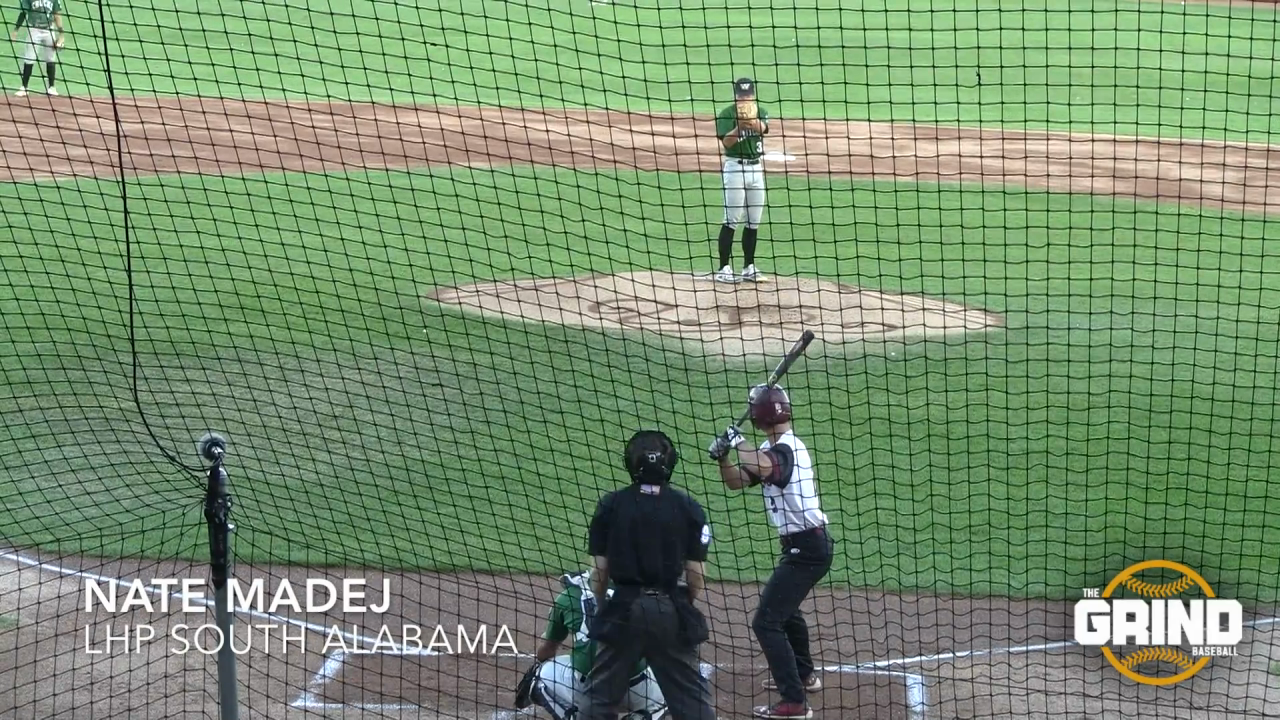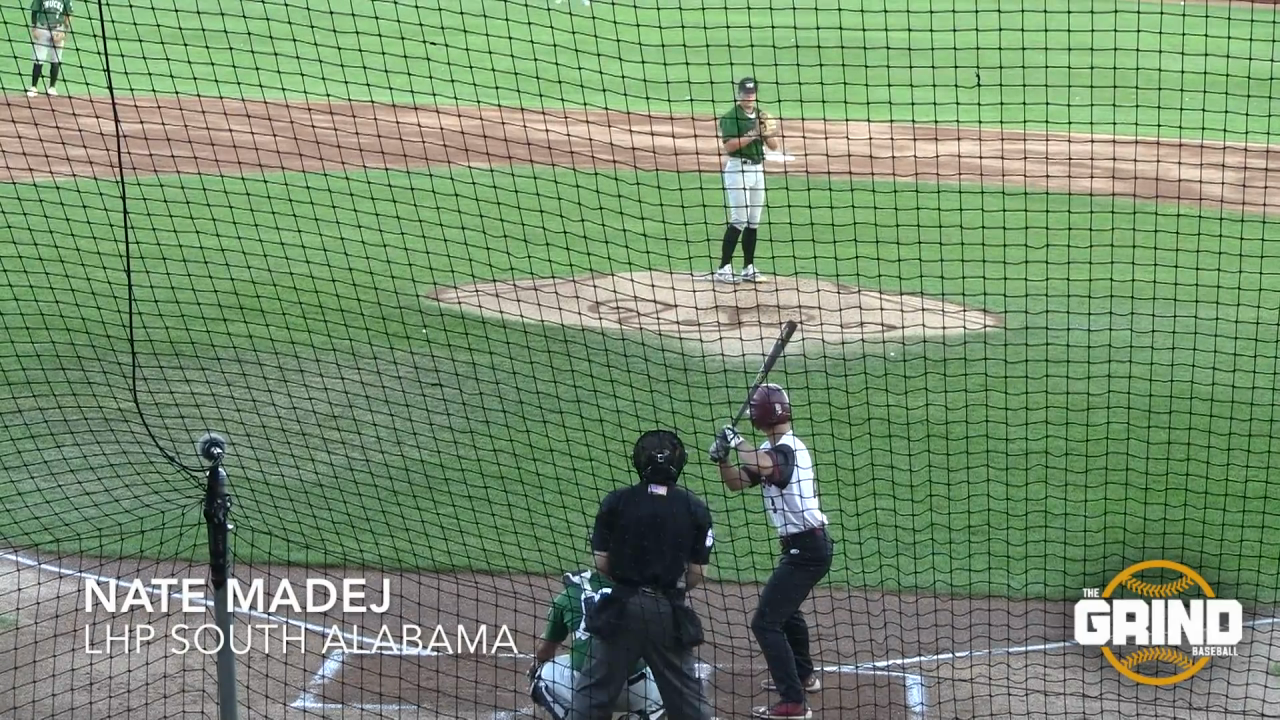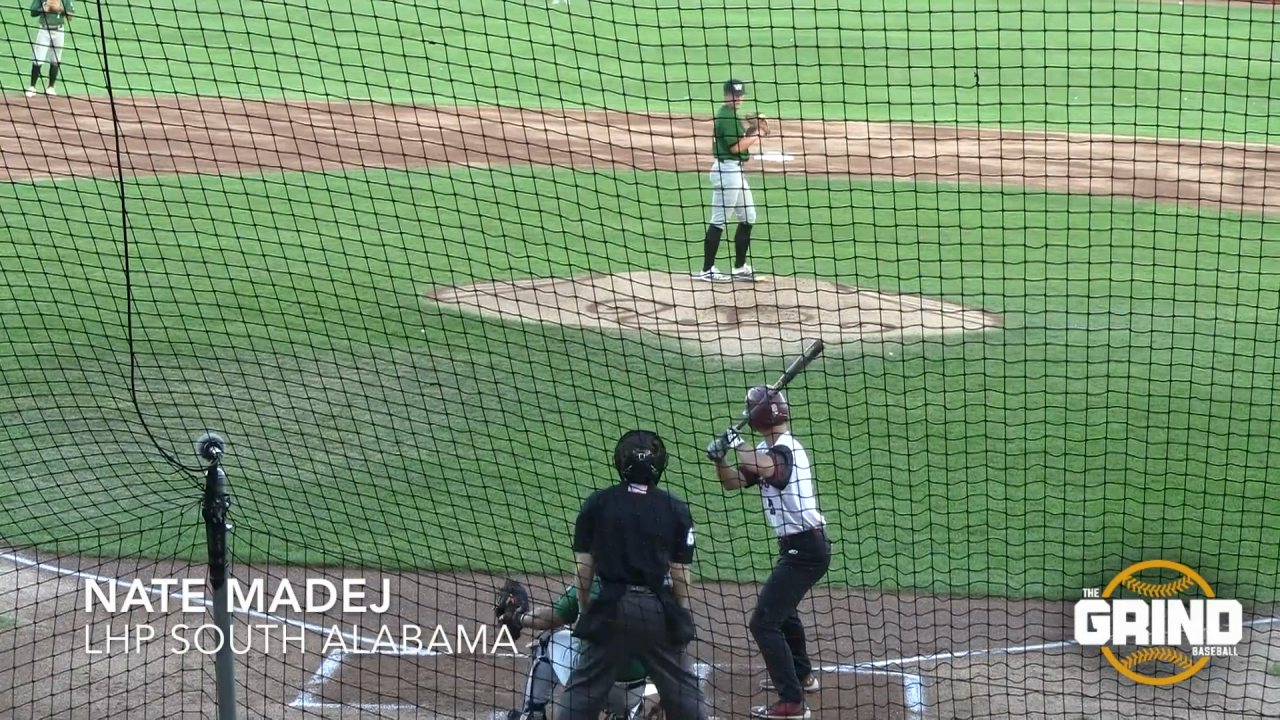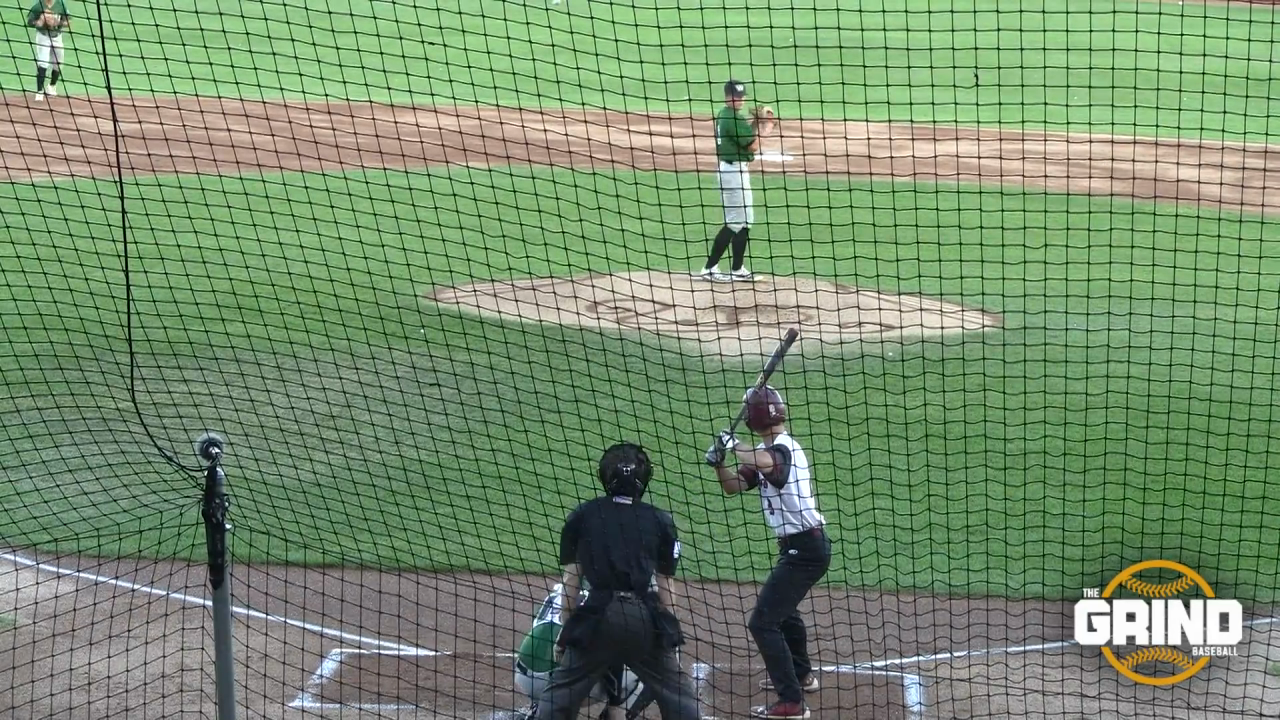
dt=0.7s
person 1, frame 1
left shoulder: (787, 448)
right shoulder: (773, 448)
left elbow: (763, 468)
right elbow: (737, 482)
left wrist: (738, 443)
right wrist: (723, 456)
left hip: (806, 547)
right hip: (805, 545)
left knee: (766, 621)
right knee: (785, 609)
right ankle: (804, 674)
person 1, frame 2
left shoulder: (788, 448)
right shoulder: (771, 449)
left elbow: (765, 467)
right elbow: (738, 483)
left wrist: (737, 442)
right wrist: (723, 458)
left hip: (807, 548)
right hip: (804, 546)
left knee: (765, 622)
right knee: (785, 609)
right ankle: (803, 675)
person 1, frame 3
left shoulder: (785, 449)
right shoulder: (768, 450)
left elbow: (767, 469)
right elbow: (732, 482)
left wrist: (738, 444)
right wrist: (719, 458)
left hip: (805, 549)
right hip: (801, 546)
left knee: (764, 622)
right knee: (782, 609)
right ankle: (801, 674)
person 1, frame 4
left shoulder: (784, 448)
right shoulder: (767, 450)
left elbow: (765, 464)
right elbow: (734, 486)
left wrist: (734, 445)
right wrist: (719, 463)
left hip: (804, 549)
right hip: (801, 546)
left knee: (763, 622)
right knee: (782, 609)
right ankle: (801, 674)
person 2, frame 1
left shoulder: (610, 505)
right shoulder: (688, 508)
left elbow: (600, 568)
right elbow: (695, 572)
left wrist: (601, 606)
right wrist: (689, 606)
left hip: (625, 609)
right hip: (671, 610)
left knee: (601, 691)
right knee: (691, 693)
person 2, frame 2
left shoulder: (616, 501)
right shoulder: (695, 508)
left elbow: (600, 562)
right elbow: (697, 573)
left hip: (623, 607)
right hip: (670, 612)
left knee: (593, 689)
right knee: (687, 693)
person 2, frame 3
left shoulder: (597, 503)
right shoulder: (676, 509)
left elbow: (584, 567)
right elbow: (680, 573)
left wrist: (584, 608)
right wrist: (679, 614)
left hip: (612, 607)
right hip: (658, 609)
left knee: (582, 691)
right knee: (683, 691)
person 2, frame 4
left shoulder: (582, 516)
right shoulder: (660, 521)
left elbow: (571, 579)
right elbow: (665, 585)
left wrist: (564, 629)
right wrist: (669, 632)
left hip: (599, 615)
right hip: (645, 615)
left knee: (561, 694)
right knee: (678, 696)
person 3, frame 1
left shoulder: (760, 112)
right shoulder: (727, 114)
left elbow: (763, 128)
right elbow: (726, 142)
left wrist: (751, 122)
right wrist: (739, 126)
left hip: (756, 168)
right hip: (735, 168)
left knee: (753, 222)
right knee: (731, 221)
left ankle: (749, 267)
right ankle: (723, 269)
person 3, frame 2
left shoulder: (761, 115)
right shoulder: (731, 117)
left elbow: (773, 146)
right elbow: (729, 146)
left wrist: (767, 132)
right wrist: (753, 134)
left hip: (757, 169)
right hip: (738, 169)
left knee: (753, 222)
right knee: (739, 221)
left ankle: (748, 268)
right ankle: (724, 267)
person 3, frame 3
left shoulder: (732, 115)
right shoulder: (725, 117)
left elbow: (741, 140)
right elbow: (736, 147)
left wrist: (751, 130)
right wrist: (757, 133)
left hip: (735, 170)
right hip: (727, 171)
left knee: (748, 218)
right knee: (718, 221)
left ankle: (740, 267)
right ankle: (707, 269)
person 3, frame 4
left shoulder: (725, 115)
right shoulder: (733, 118)
left elbow: (742, 134)
right elbow: (753, 145)
left wrist: (758, 123)
right wrist: (768, 125)
left hip: (729, 170)
right hip: (734, 171)
left knee: (740, 221)
right knee: (736, 224)
left ankle: (737, 268)
right ankle: (710, 267)
